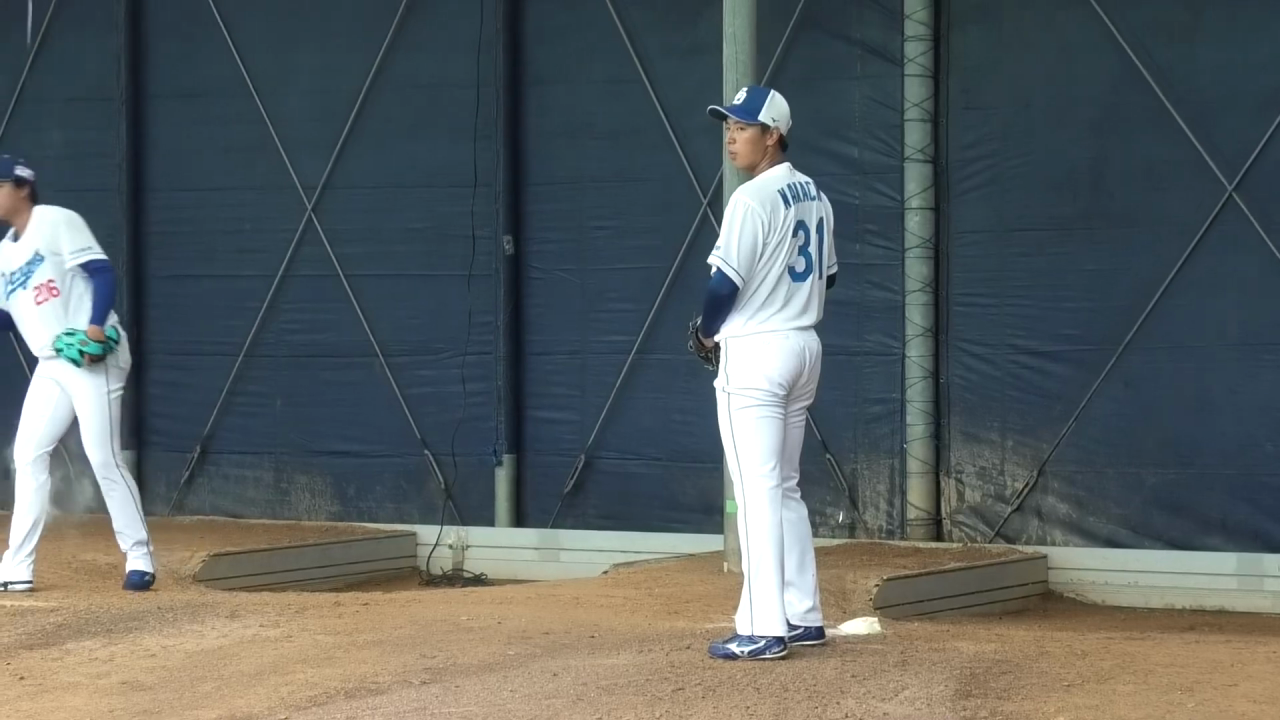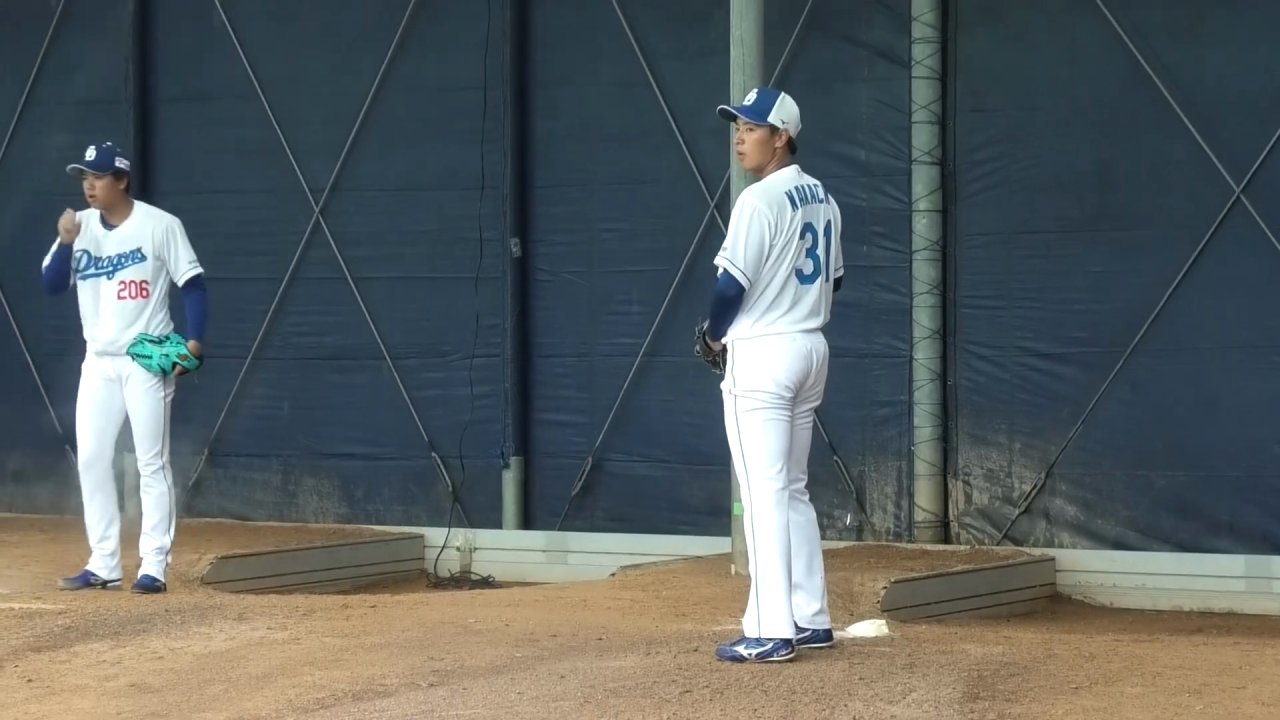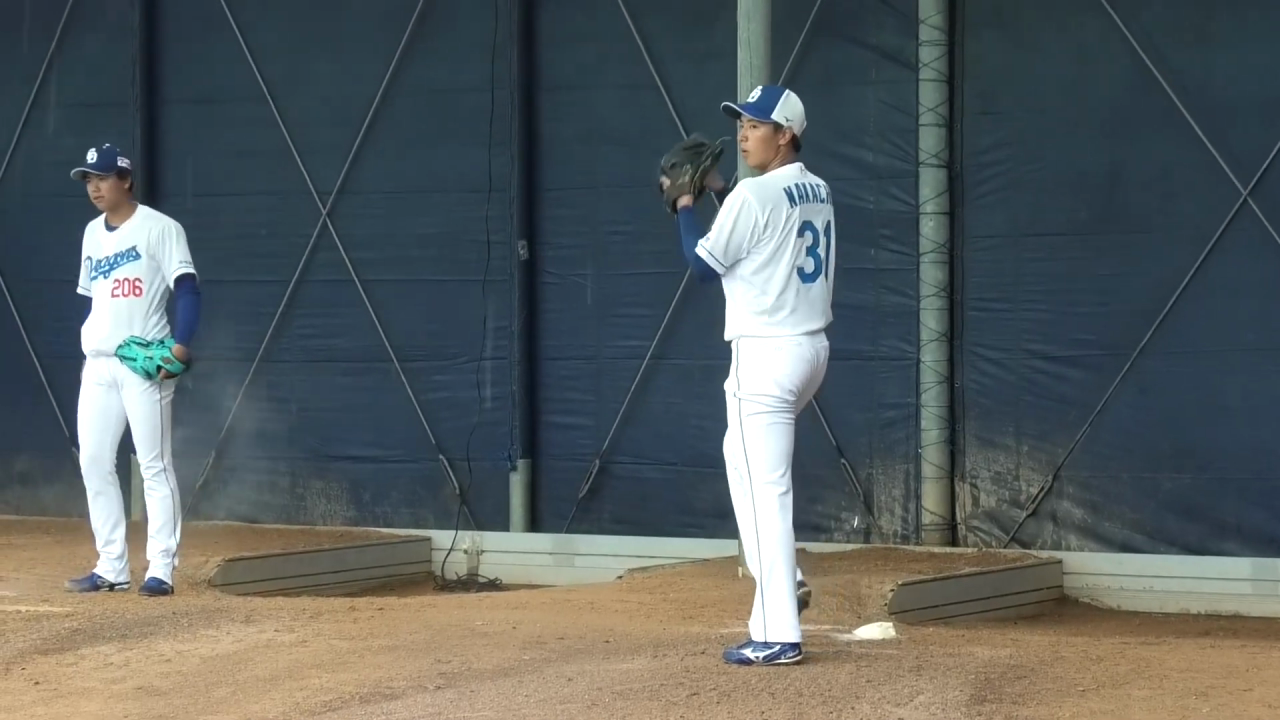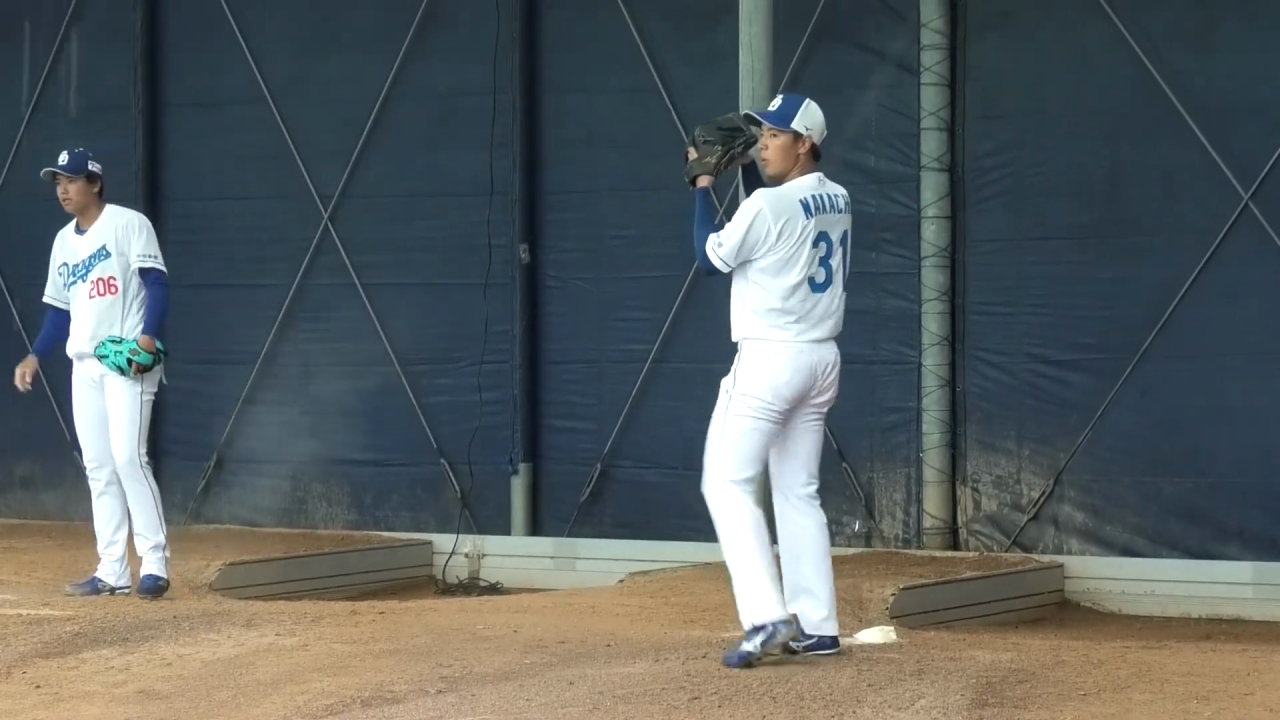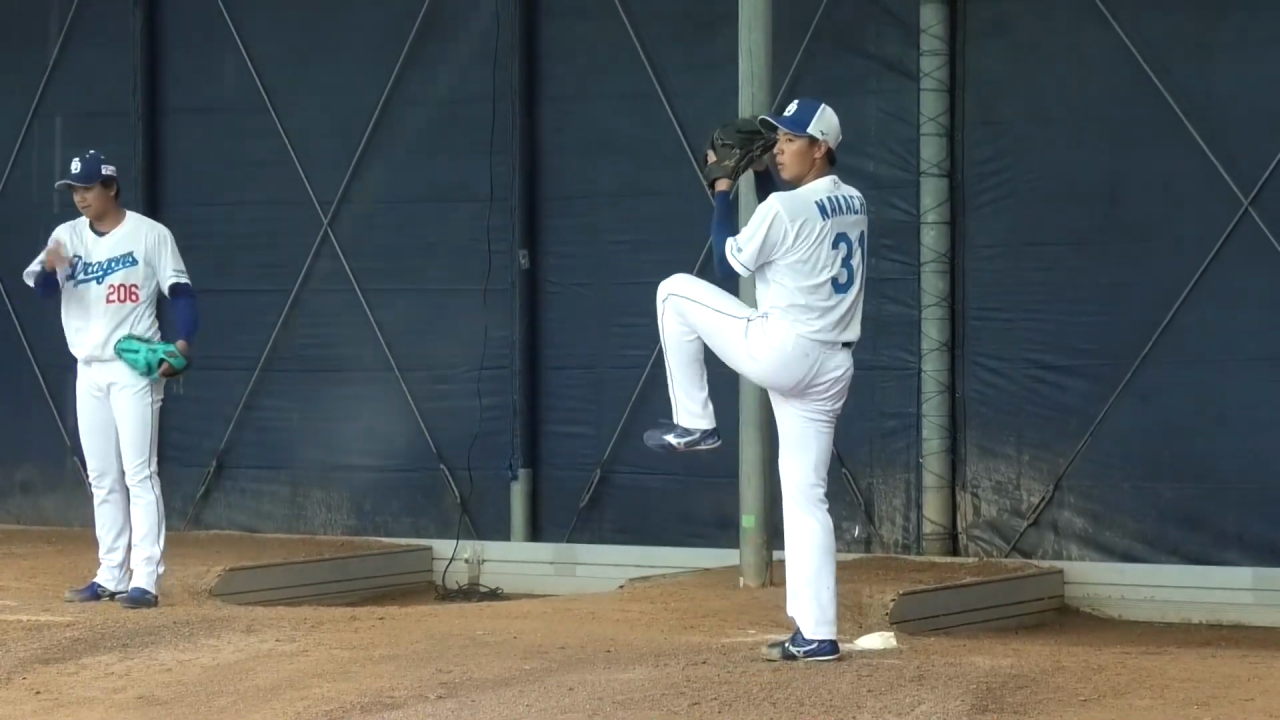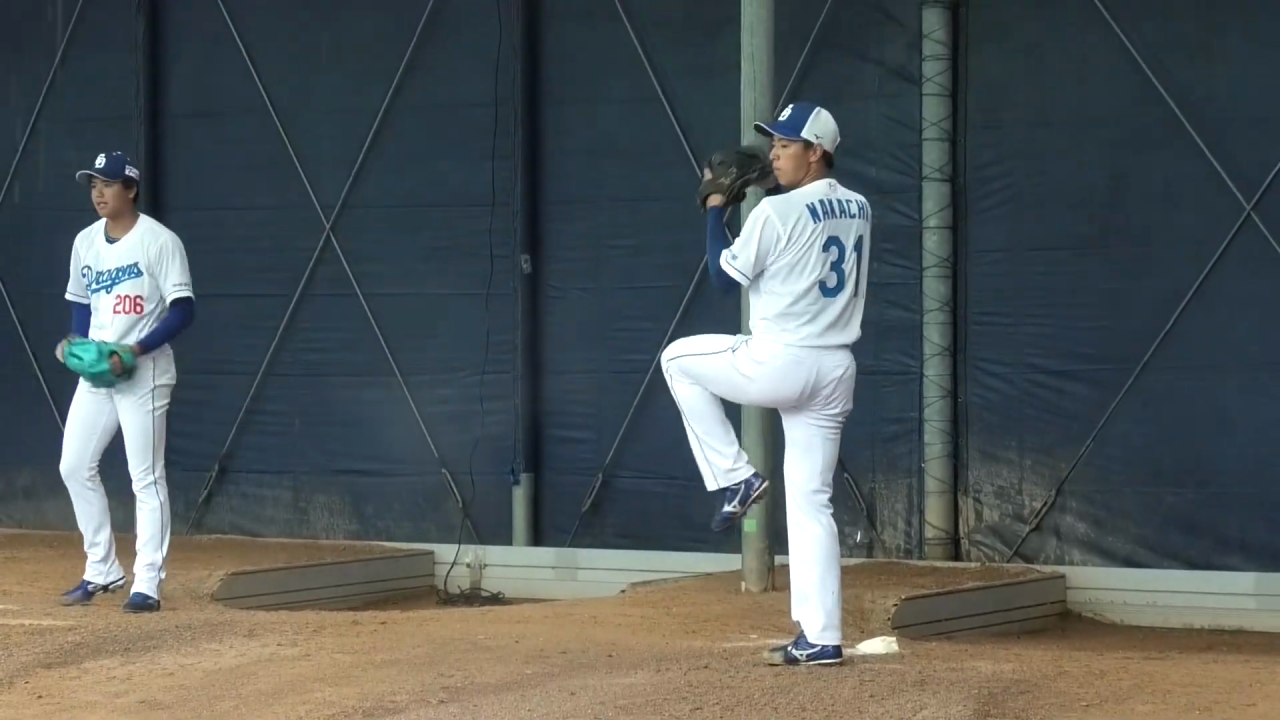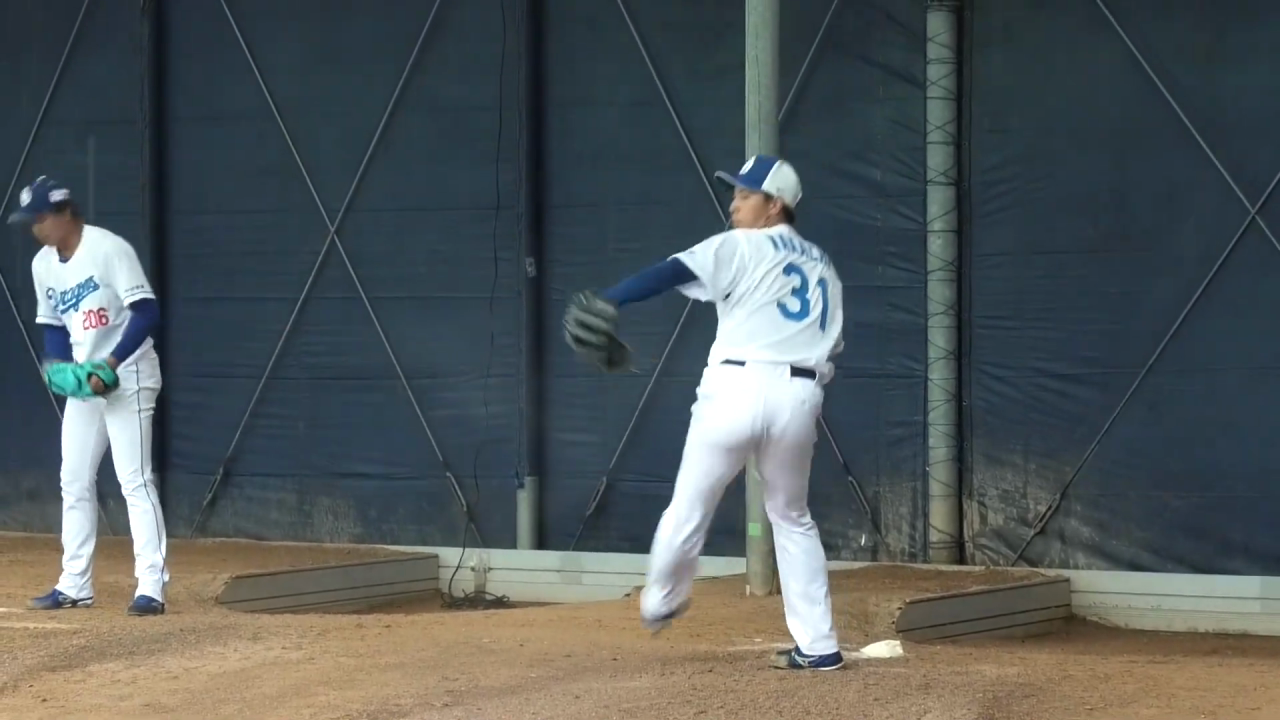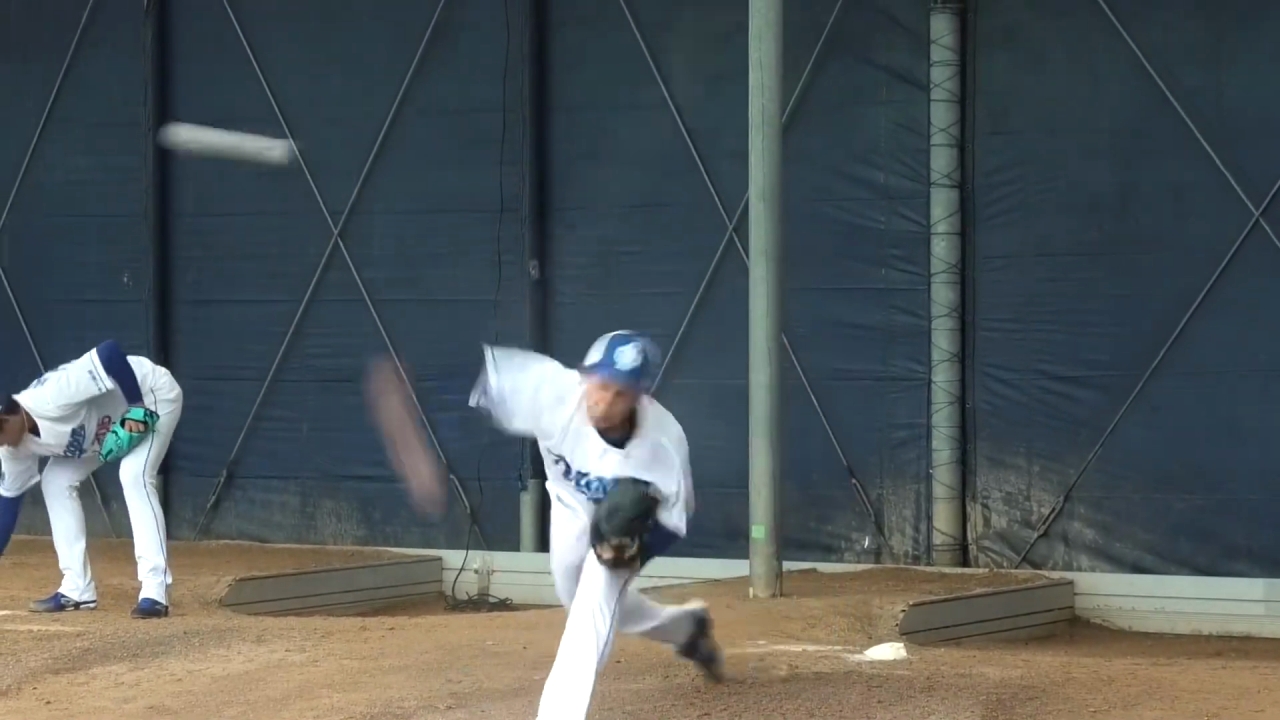
dt=0.5s
person 1, frame 1
left shoulder: (752, 198)
right shoulder: (814, 195)
left elbow: (724, 283)
right elbow: (828, 275)
left wrist: (706, 330)
left hip: (754, 354)
right hip: (803, 348)
left knee: (757, 492)
right knee: (783, 487)
left ankle: (764, 629)
right ankle: (803, 616)
person 1, frame 2
left shoulder: (758, 200)
right shoulder: (822, 199)
left elbow: (732, 286)
left wrist: (714, 334)
left hip: (762, 356)
right hip: (811, 350)
left knee: (764, 494)
right knee: (792, 492)
left ankle: (771, 632)
right ankle: (811, 619)
person 1, frame 3
left shoulder: (755, 193)
right shoulder: (818, 192)
left elbow: (704, 266)
left wrist: (684, 206)
right wrist: (718, 195)
left hip: (765, 355)
right hip: (809, 348)
left knee: (765, 492)
right knee: (761, 475)
left ankle: (778, 634)
right ankle: (786, 582)
person 1, frame 4
left shoulder: (767, 205)
right shoulder: (837, 200)
left elbow: (710, 257)
left wrist: (704, 185)
right wrist: (746, 170)
left hip: (771, 361)
right hip: (821, 360)
left knee: (727, 485)
right knee: (799, 493)
left ankle: (766, 617)
right ankle: (817, 626)
person 1, frame 5
left shoulder: (785, 207)
right shoulder: (854, 203)
left elbow: (729, 261)
left wrist: (723, 187)
right wrist: (760, 174)
left hip: (780, 349)
right hip: (832, 366)
left knee: (675, 291)
right knee: (806, 495)
left ankle: (694, 423)
right ankle: (816, 633)
person 1, frame 6
left shoulder: (775, 212)
right shoulder: (859, 209)
left elbow: (726, 277)
left wrist: (715, 208)
left hip: (776, 365)
right hip: (834, 371)
left knee: (680, 359)
right knee: (810, 501)
left ankle: (735, 478)
right ankle: (820, 637)
person 1, frame 7
left shoulder: (738, 246)
right shoulder: (824, 267)
left elbow: (676, 272)
left wrist: (605, 299)
left hip: (736, 391)
right hip: (799, 398)
left knee: (689, 508)
right knee: (793, 520)
left ankle: (663, 600)
right ankle: (818, 645)
person 1, frame 8
left shoulder: (665, 443)
right shoulder: (559, 404)
left elbow: (671, 528)
right hip: (573, 511)
left knee: (596, 608)
right knee: (599, 606)
right ankle: (686, 625)
person 2, frame 1
left shoulder: (57, 222)
left elbow: (102, 272)
left wrist: (98, 326)
left hip: (92, 357)
right hip: (52, 365)
left knee: (102, 458)
left ankle: (139, 558)
person 2, frame 2
left shoulder: (161, 225)
right shoulder: (79, 225)
left elbow: (193, 285)
right elbow: (52, 280)
left wrist: (194, 340)
right wrist: (64, 244)
right hip: (99, 361)
left knee: (152, 464)
right knee: (91, 460)
left ankle: (154, 566)
right ankle: (104, 564)
person 2, frame 3
left shoulder: (160, 228)
right shoulder: (92, 233)
left elbow: (187, 289)
left wrist: (181, 345)
right wrist: (83, 357)
right hip: (98, 365)
left knee: (154, 466)
right knee: (93, 463)
left ankle: (161, 569)
right ankle: (111, 567)
person 2, frame 4
left shoulder: (128, 223)
right shoulder: (63, 241)
left elbow: (157, 281)
right elbow: (59, 308)
left wrist: (149, 337)
right wrist: (35, 356)
left hip: (129, 362)
right hip: (84, 366)
left knee: (129, 459)
right knee: (99, 469)
left ankle: (155, 563)
right ankle: (113, 570)
person 2, frame 5
left shoulder: (151, 234)
right shoulder: (66, 235)
left elbow: (181, 293)
right elbow: (42, 286)
left wrist: (183, 341)
right wrist: (49, 265)
left hip: (137, 369)
right hip: (89, 372)
left knee: (139, 474)
right knee: (101, 478)
left ankle: (145, 578)
right ankle: (111, 575)
person 2, frame 6
left shoulder: (161, 241)
right shoulder: (84, 241)
left elbow: (183, 311)
right elbow: (81, 302)
left wrist: (136, 349)
right wrist: (75, 339)
left hip: (144, 375)
left knee: (146, 479)
right knee: (75, 466)
left ankle: (148, 583)
right ankle: (102, 570)
person 2, frame 7
left shoulder: (109, 249)
right shoulder: (43, 264)
left elbow: (147, 313)
right elbow: (52, 325)
left wrist: (110, 363)
right wrist: (56, 363)
left hip: (127, 376)
right hip: (83, 380)
left knee: (134, 480)
right knee: (74, 482)
left ankle: (151, 587)
right ankle: (74, 585)
person 2, frame 8
left shoulder: (50, 401)
left elbow: (110, 352)
left wrist: (137, 407)
left hip: (151, 395)
right hip: (106, 418)
left knee: (135, 477)
right knee: (57, 483)
left ankle: (155, 592)
right ankle: (77, 589)
